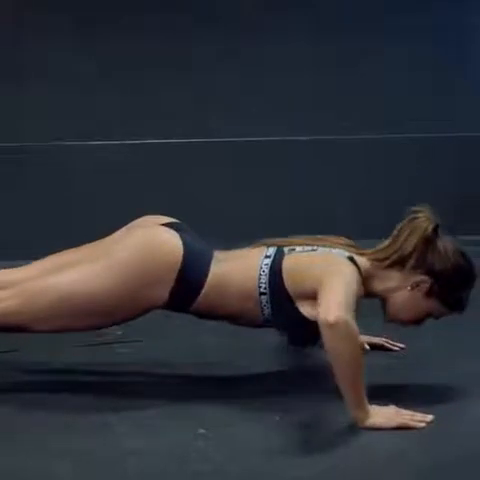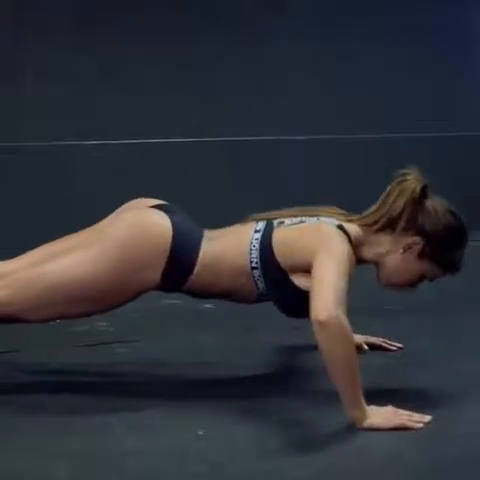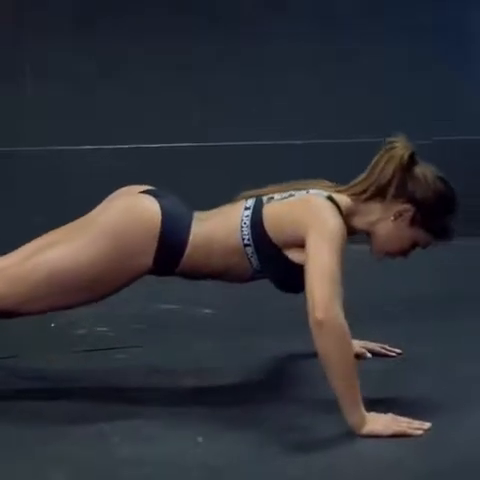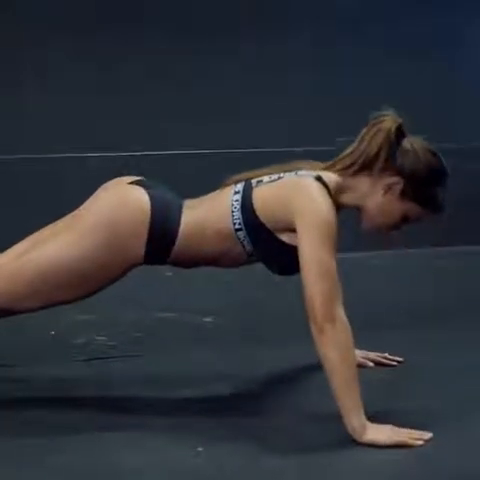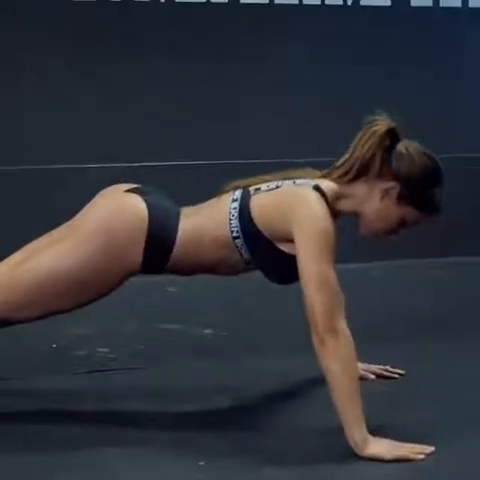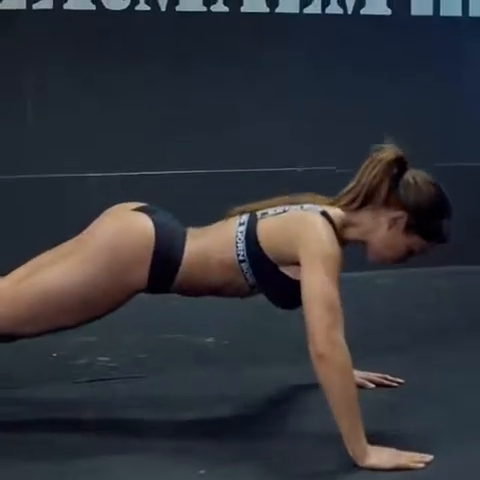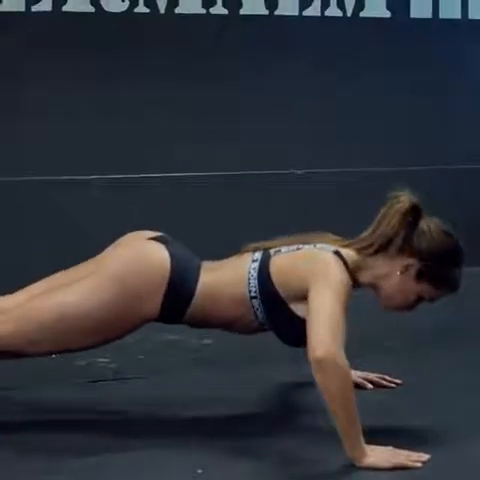
dt=0.4s
person 1, frame 1
left shoulder: (349, 257)
right shoulder: (347, 275)
right elbow: (334, 322)
left wrist: (346, 340)
right wrist: (363, 413)
left hip: (164, 242)
right hip: (160, 266)
person 1, frame 2
left shoulder: (341, 228)
right shoulder: (337, 246)
right elbow: (325, 319)
left wrist: (339, 338)
right wrist: (360, 414)
left hip: (156, 226)
right hip: (151, 248)
person 1, frame 3
left shoulder: (330, 202)
right shoulder: (328, 220)
right elbow: (324, 317)
left wrist: (337, 343)
right wrist: (360, 419)
left hip: (145, 214)
right hip: (140, 234)
person 1, frame 4
left shoulder: (319, 185)
right shoulder: (316, 203)
right elbow: (325, 317)
left wrist: (339, 351)
right wrist: (360, 427)
left hip: (137, 206)
right hip: (131, 225)
person 1, frame 5
left shoulder: (319, 194)
right shoulder: (313, 212)
left elbow: (323, 306)
right elbow: (327, 328)
left wrist: (343, 362)
right wrist: (362, 441)
left hip: (134, 214)
right hip: (127, 232)
person 1, frame 6
left shoulder: (326, 219)
right shoulder: (320, 236)
right elbow: (324, 346)
left wrist: (340, 370)
right wrist: (362, 452)
left hip: (140, 230)
right hip: (134, 250)
person 1, frame 7
left shoulder: (338, 256)
right shoulder: (334, 272)
right elbow: (323, 356)
left wrist: (338, 371)
right wrist: (360, 452)
left hip: (153, 258)
right hip: (148, 279)
